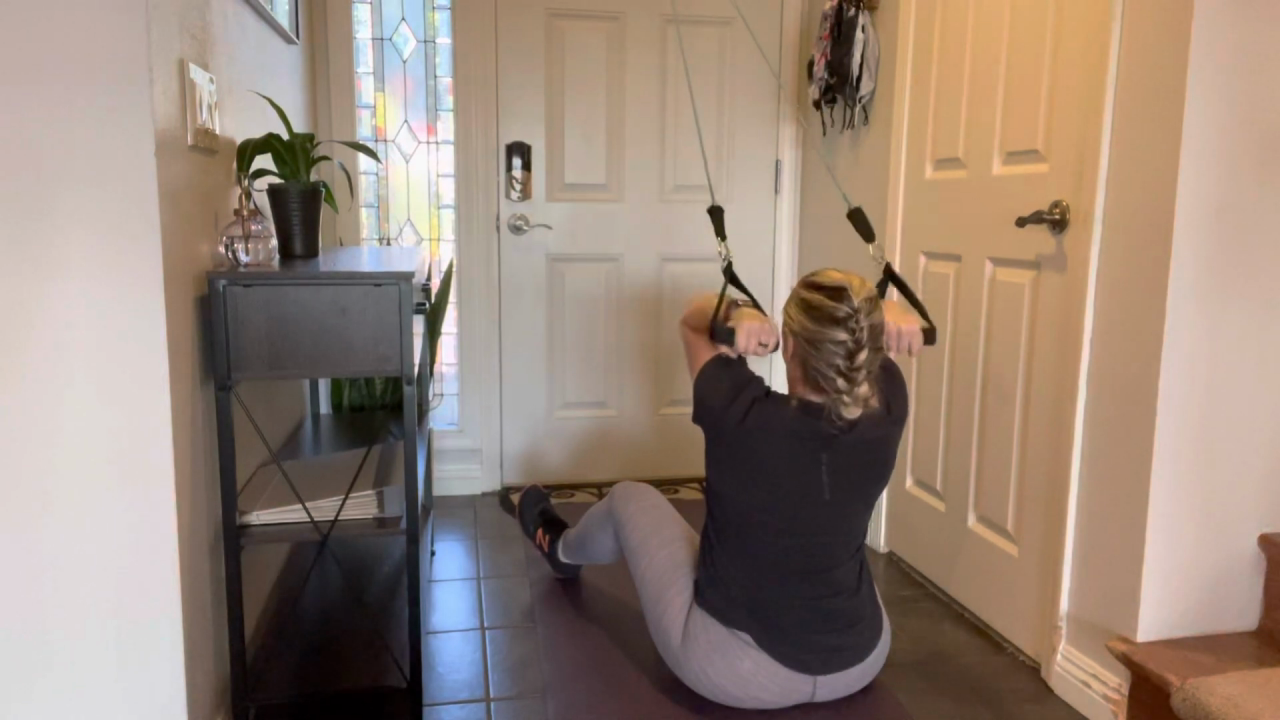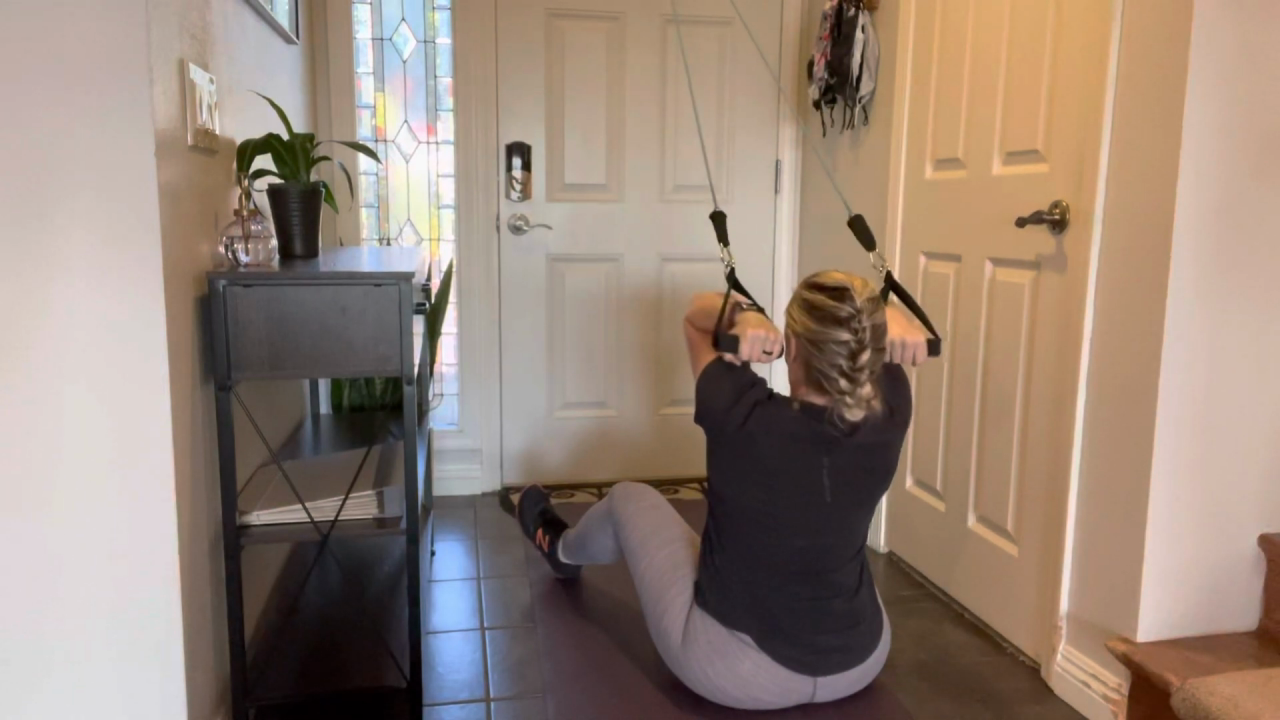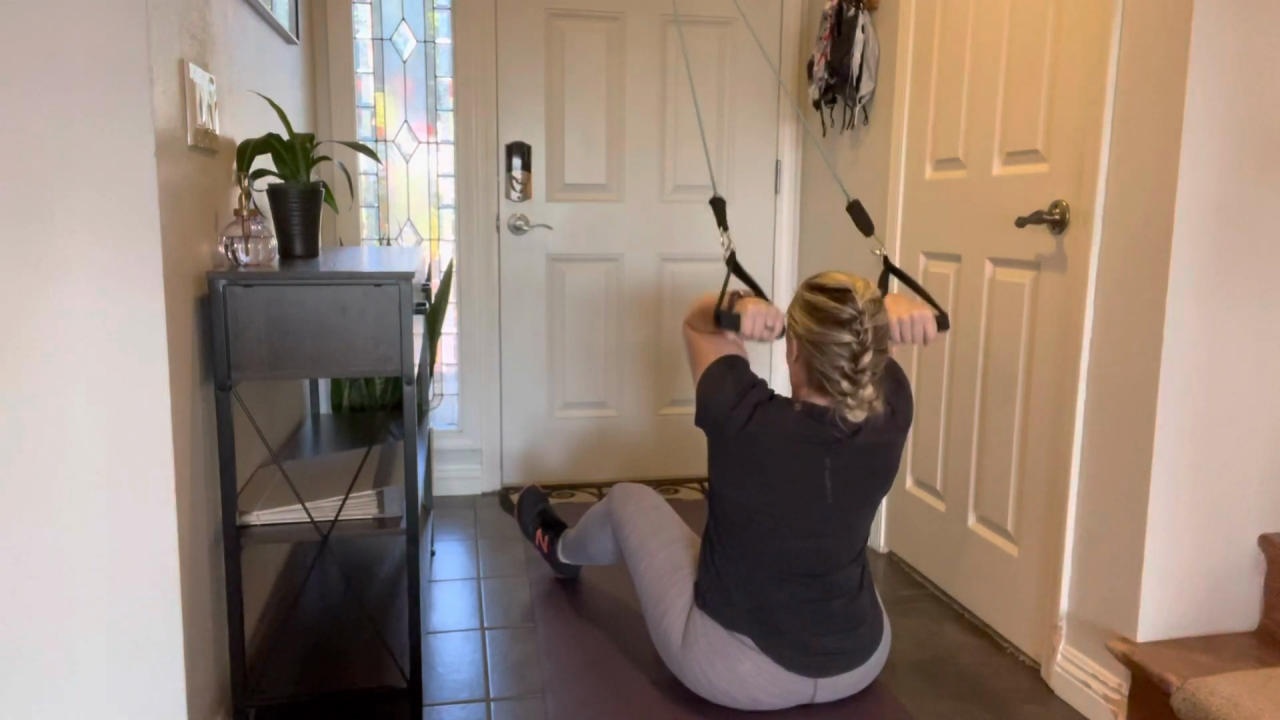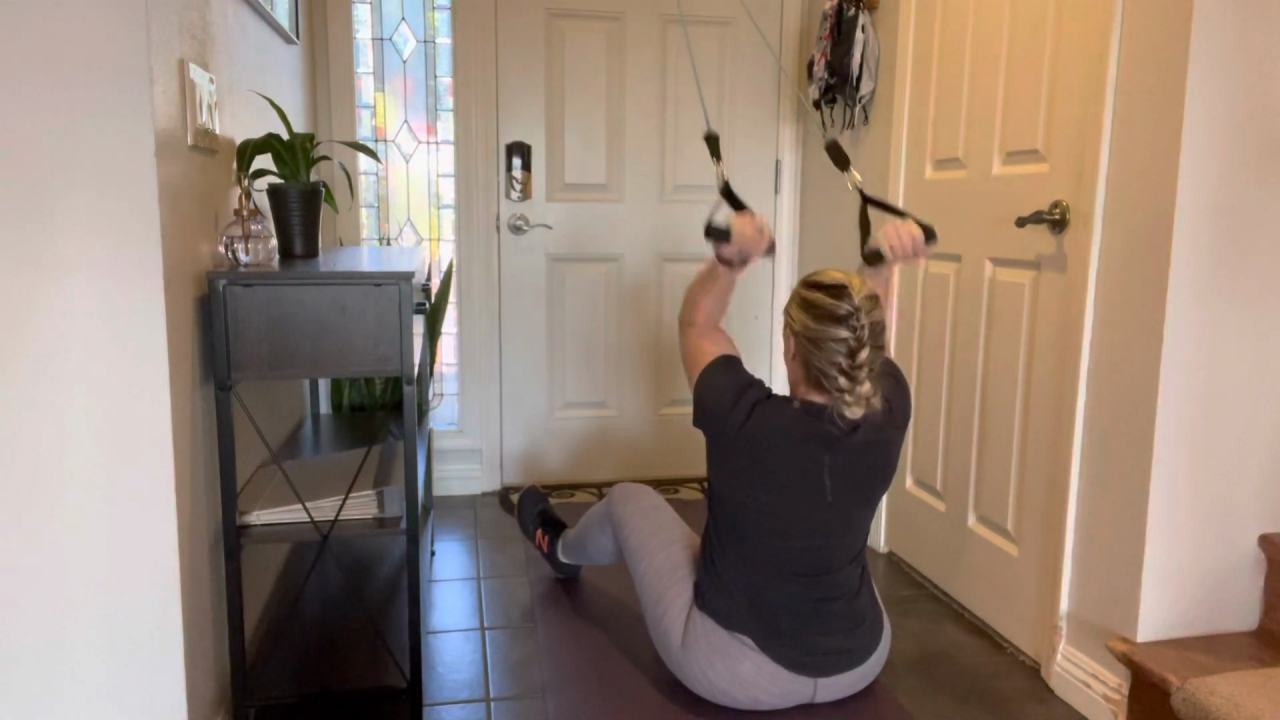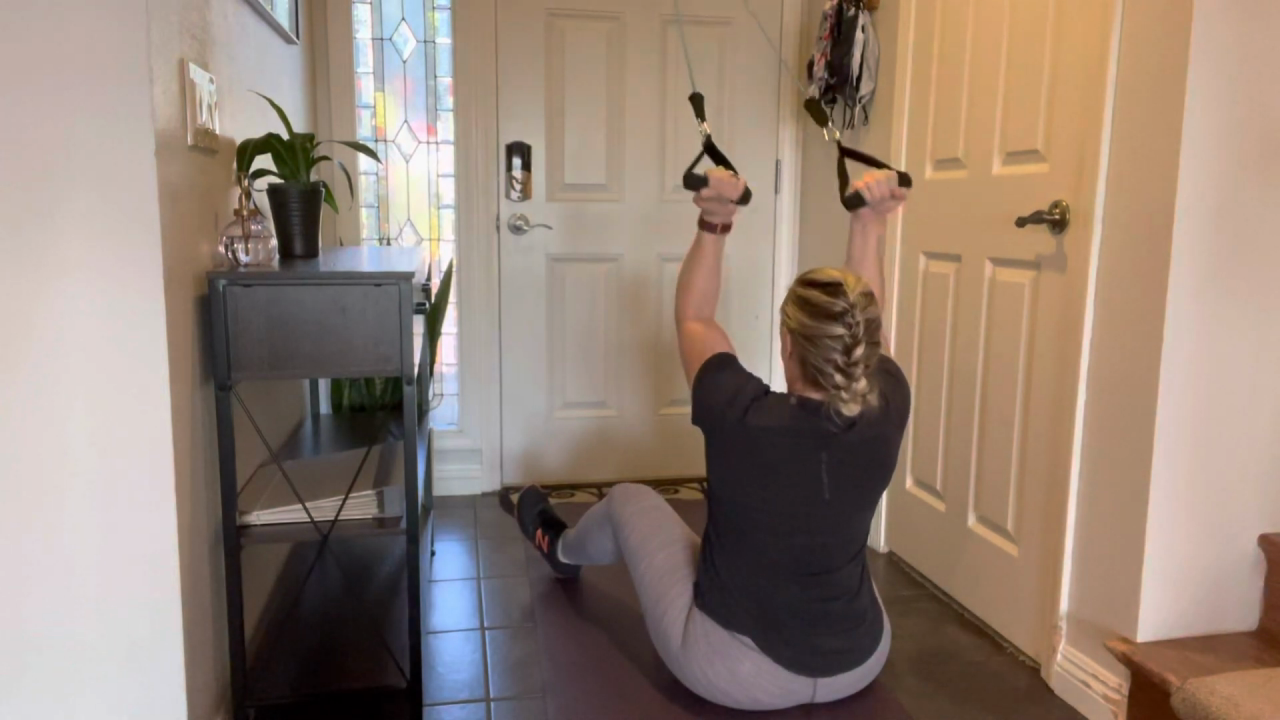
dt=0.2s
person 1, frame 1
left shoulder: (742, 419)
right shoulder: (884, 414)
left elbow: (693, 323)
right elbow: (856, 337)
left wrist: (738, 317)
right wrist: (889, 315)
left hip: (735, 673)
left knee: (630, 499)
left ankle: (561, 548)
person 1, frame 2
left shoulder: (744, 420)
right shoulder: (888, 417)
left elbow: (698, 315)
right elbow: (859, 331)
left wrist: (742, 317)
right wrist: (893, 322)
left hip: (736, 673)
left knee: (629, 500)
left ankle: (562, 550)
person 1, frame 3
left shoulder: (745, 422)
right shoulder: (888, 419)
left elbow: (697, 322)
right elbow: (877, 329)
left wrist: (742, 307)
right wrist: (893, 307)
left hip: (735, 675)
left knee: (629, 500)
left ankle: (561, 549)
person 1, frame 4
left shoulder: (744, 422)
right shoulder: (888, 418)
left elbow: (696, 323)
right elbow: (861, 328)
left wrist: (727, 259)
right wrist: (881, 262)
left hip: (734, 673)
right hip: (859, 665)
left knee: (629, 499)
left ankle: (562, 551)
person 1, frame 5
left shoulder: (743, 420)
right shoulder: (886, 415)
left elbow: (692, 318)
right elbow: (859, 319)
left wrist: (714, 223)
right wrist: (869, 219)
left hip: (735, 673)
right hip: (858, 664)
left knee: (628, 501)
left ankle: (561, 550)
